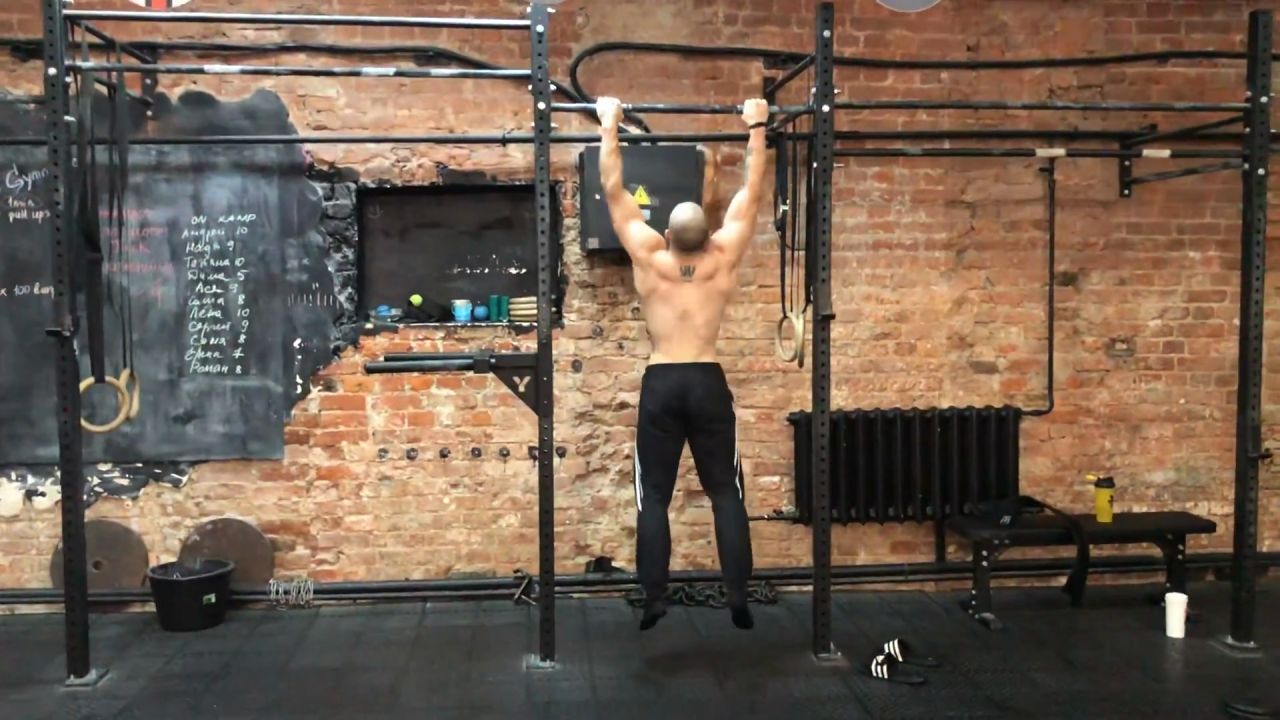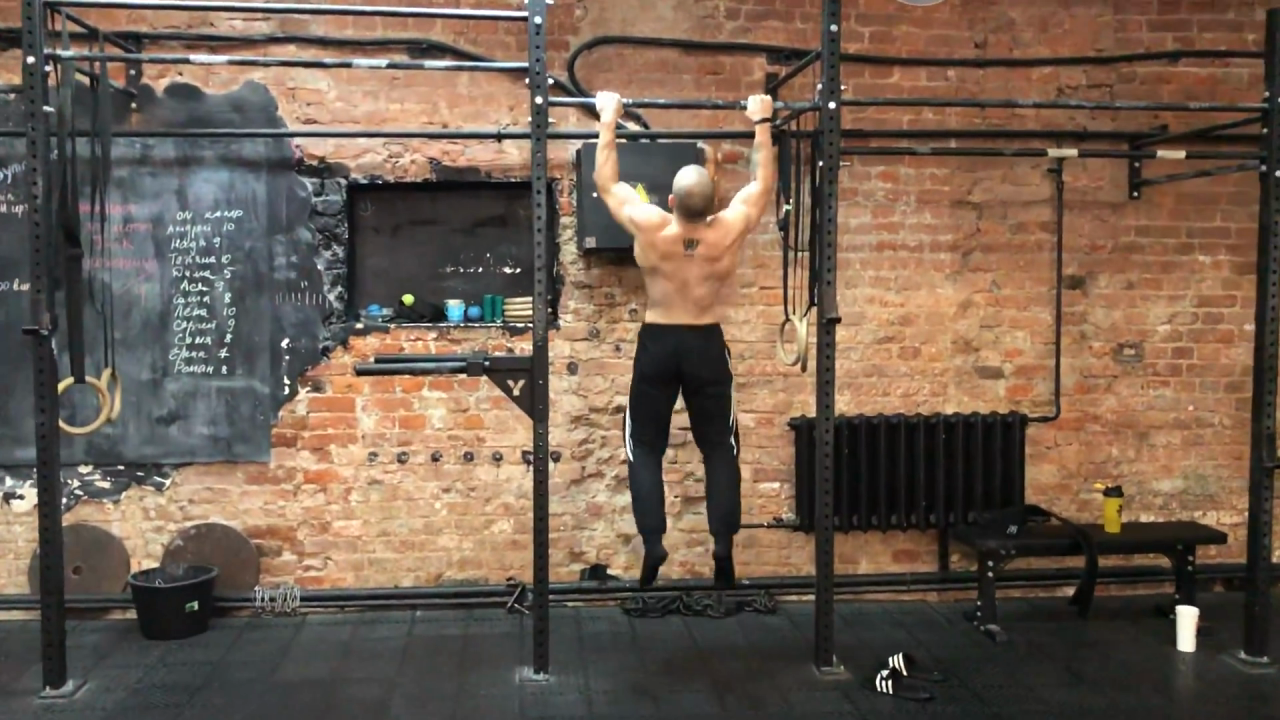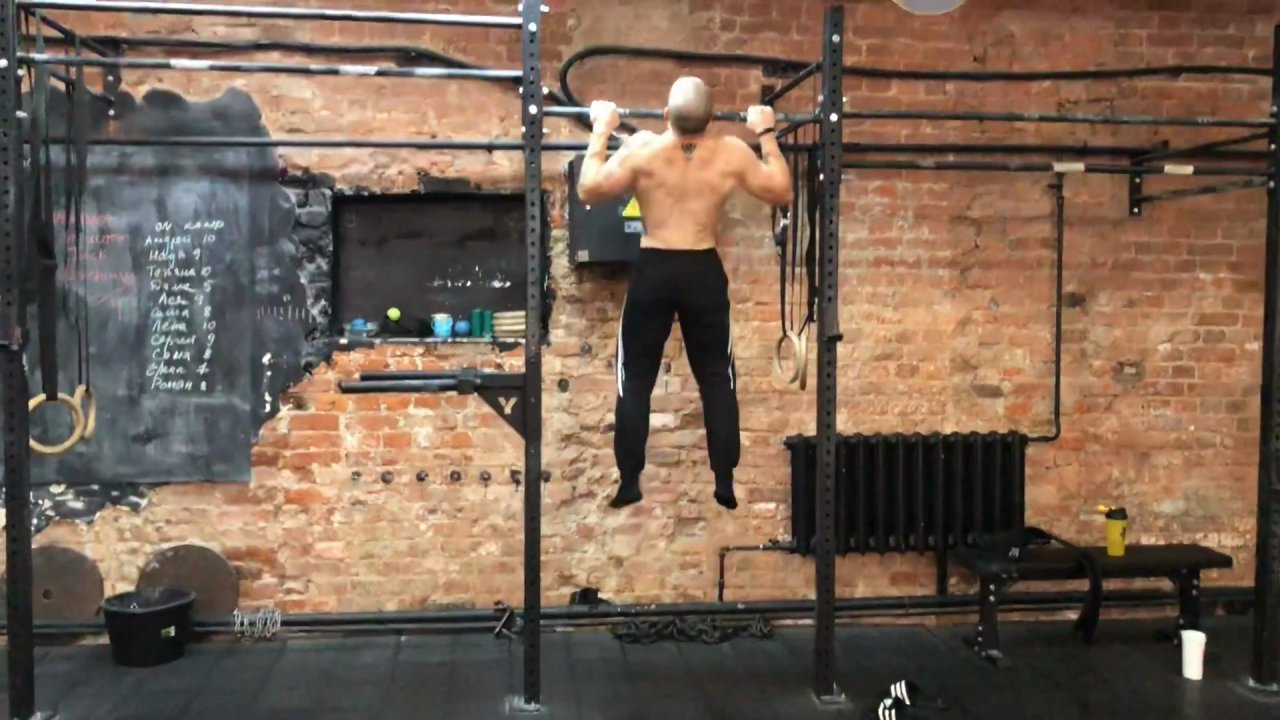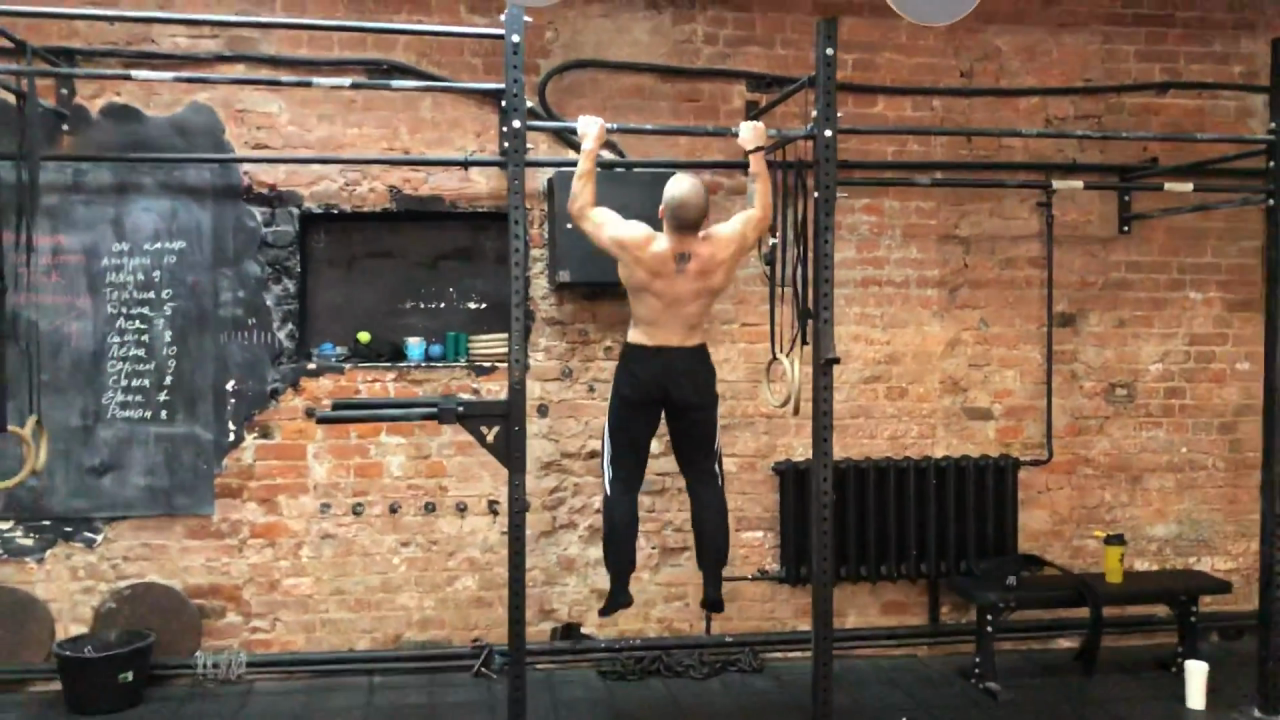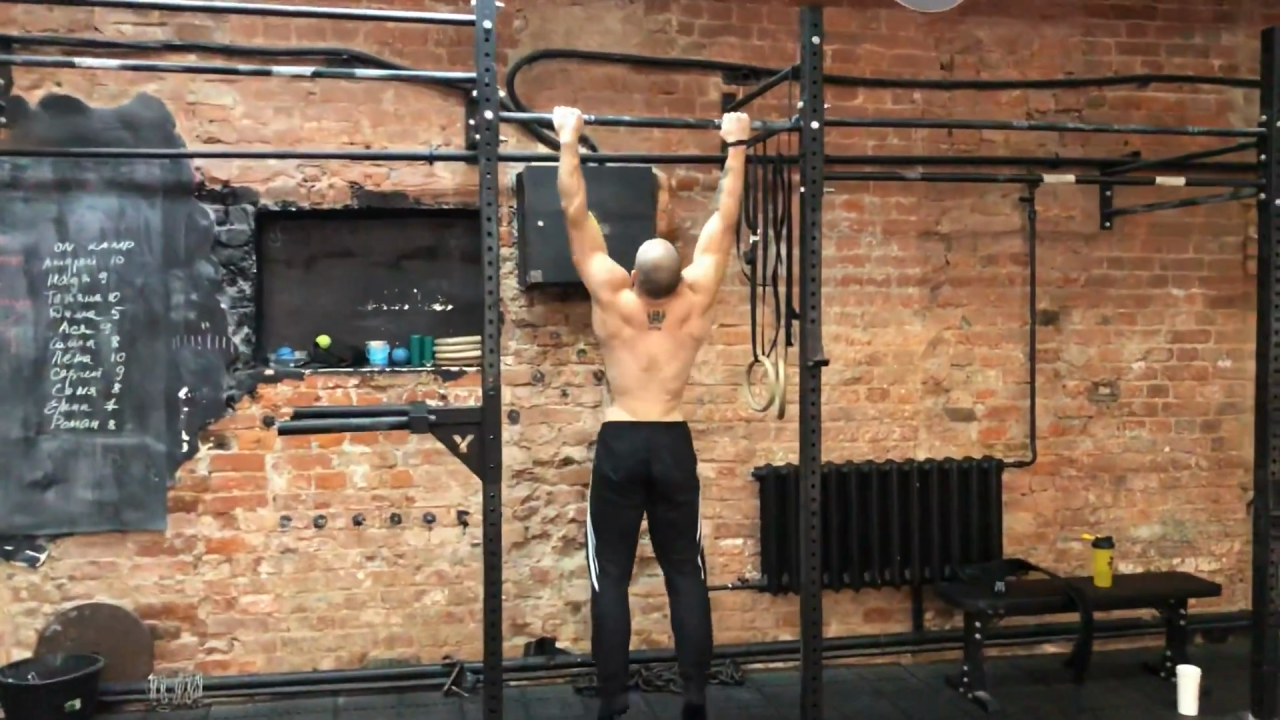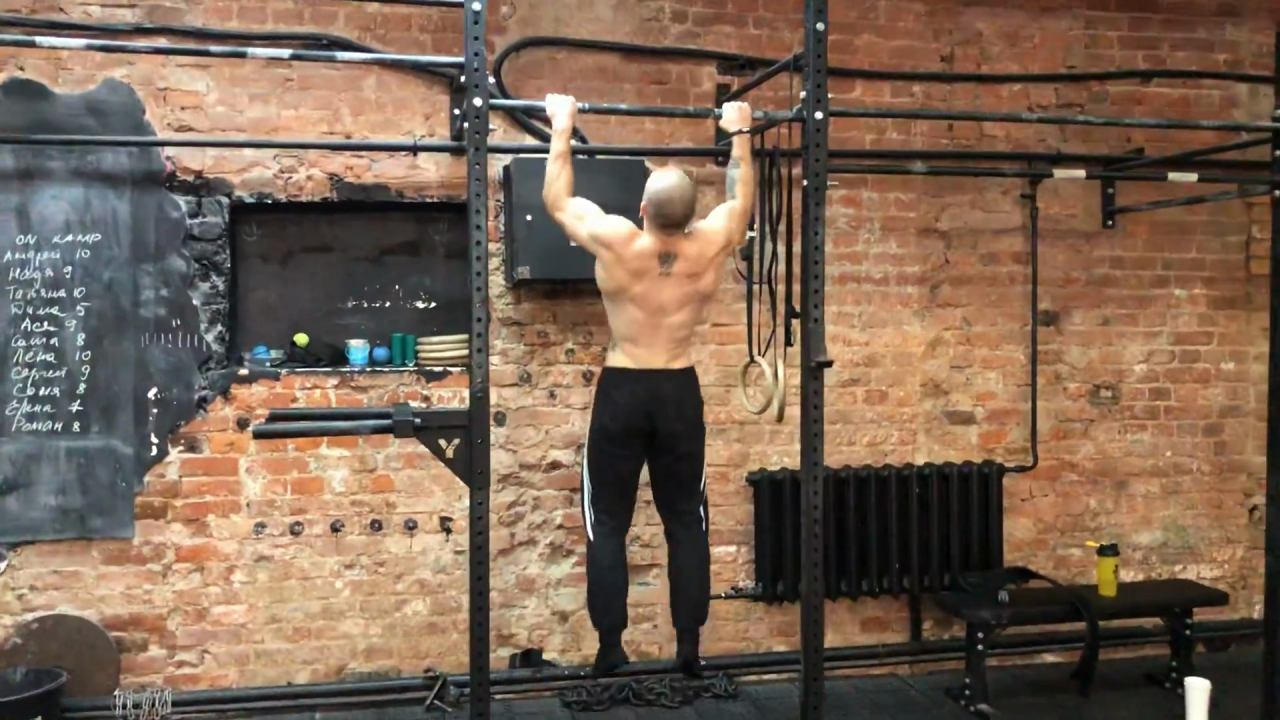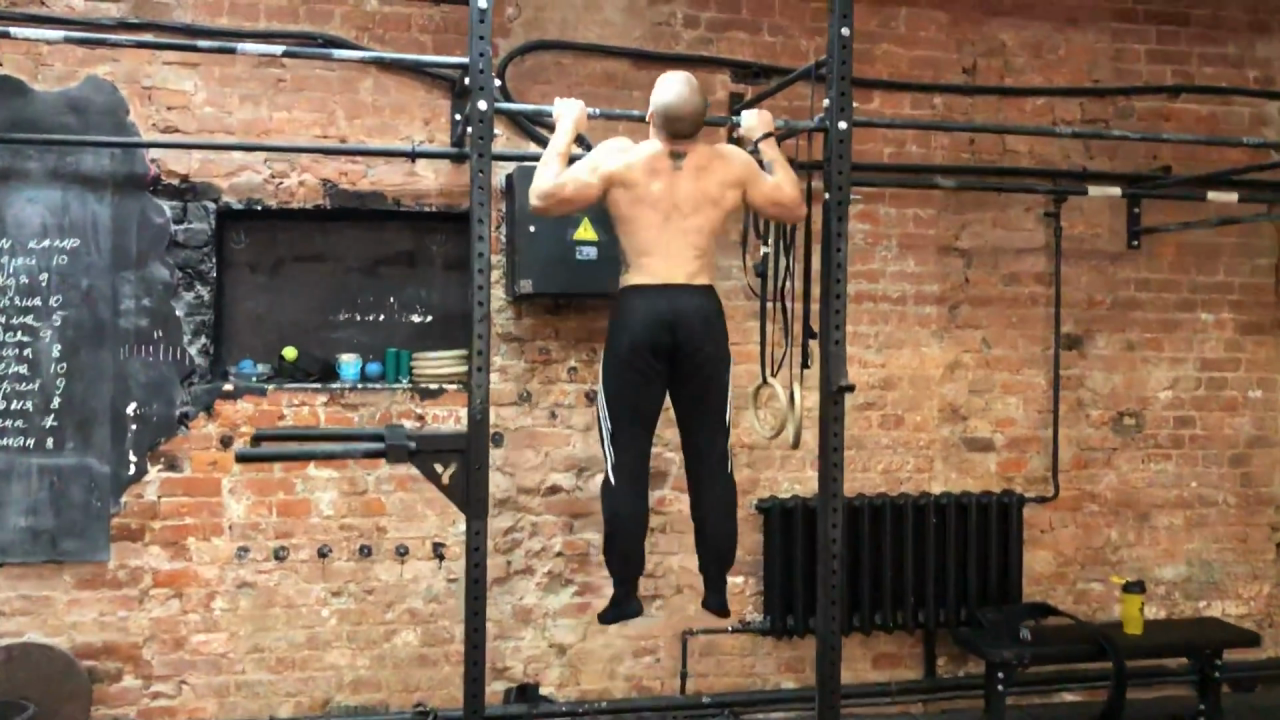
dt=0.3s
person 1, frame 1
left shoulder: (648, 259)
right shoulder: (724, 259)
left elbow: (614, 191)
right elbow: (751, 193)
left wrist: (609, 126)
right wrist: (756, 127)
left hip: (661, 385)
right hip: (708, 384)
left knee: (653, 497)
right knee: (726, 493)
left ankle: (655, 597)
right ankle: (738, 594)
person 1, frame 2
left shoulder: (650, 229)
right shoulder: (729, 233)
left elbow: (604, 182)
right elbow: (764, 182)
left wrist: (608, 119)
right wrist: (762, 122)
left hip: (657, 345)
right hip: (706, 346)
left knee: (645, 451)
right knee: (719, 450)
left ankle: (652, 542)
right ankle: (723, 547)
person 1, frame 3
left shoulder: (642, 148)
right shoulder: (733, 153)
left elbow: (588, 190)
right elbow: (783, 193)
left wrist: (601, 132)
right wrist: (766, 133)
left hip: (652, 270)
right hip: (704, 272)
left knee: (635, 380)
right knee: (716, 377)
left ankle: (630, 482)
right ankle: (724, 482)
person 1, frame 4
left shoulder: (634, 243)
right shoulder: (723, 246)
left elbow: (578, 208)
right elbow: (763, 209)
left wrist: (590, 145)
right wrist: (755, 150)
left hip: (639, 369)
right hip: (693, 369)
left knee: (622, 481)
right knee: (705, 479)
left ankle: (619, 587)
right ankle: (713, 586)
person 1, frame 5
left shoulder: (610, 297)
right shoulder: (697, 300)
left elbow: (576, 215)
right elbow: (724, 220)
left wrist: (569, 139)
right wrist: (736, 145)
left hip: (619, 446)
right hip: (673, 446)
left knee: (610, 576)
right knee: (685, 573)
person 1, frame 6
left shoulder: (615, 243)
right shoulder: (711, 246)
left elbow: (556, 198)
right elbow: (743, 197)
left wrist: (563, 126)
right wrist: (740, 132)
left hip: (621, 393)
right hip: (679, 394)
left knee: (608, 526)
right knee: (686, 523)
left ankle: (611, 645)
right ankle: (689, 644)
person 1, frame 7
left shoulder: (618, 157)
right shoulder: (733, 164)
left elbow: (542, 198)
right elbow: (795, 208)
left wrist: (566, 130)
right wrist: (766, 140)
left hip: (638, 312)
right hip: (702, 312)
left knee: (626, 460)
right knee: (710, 458)
